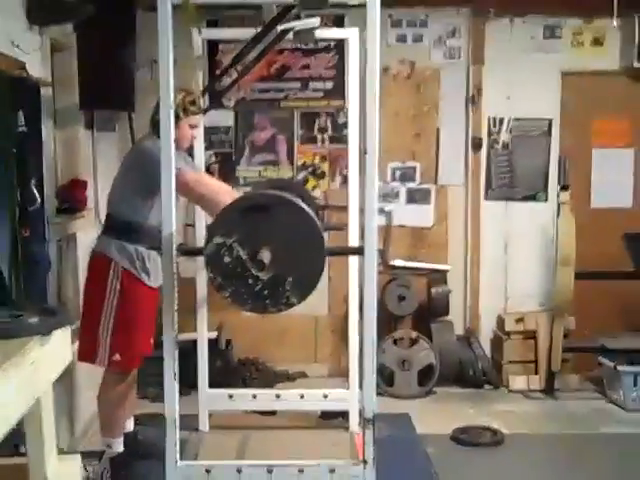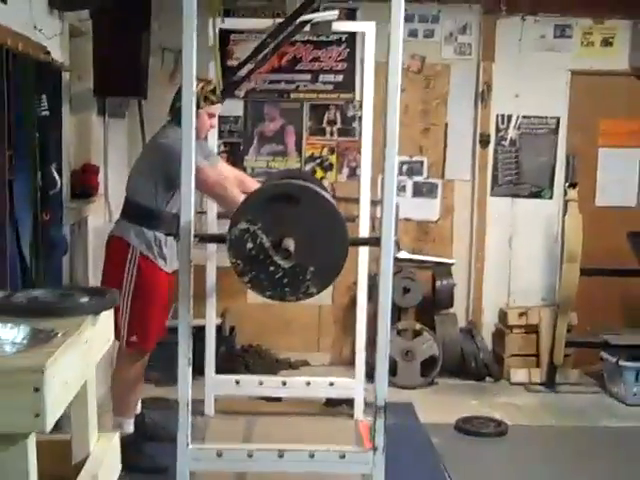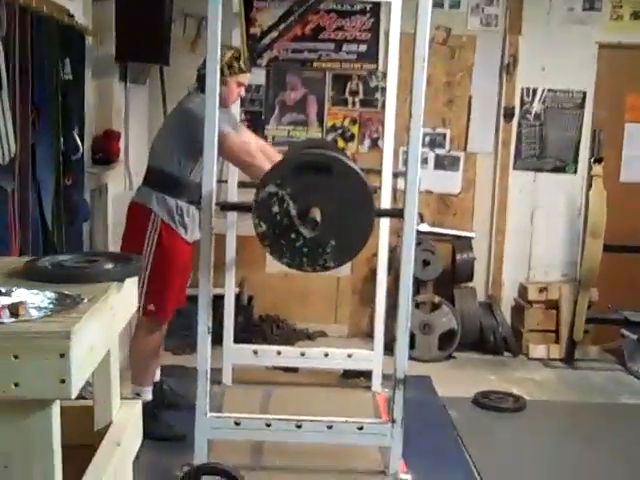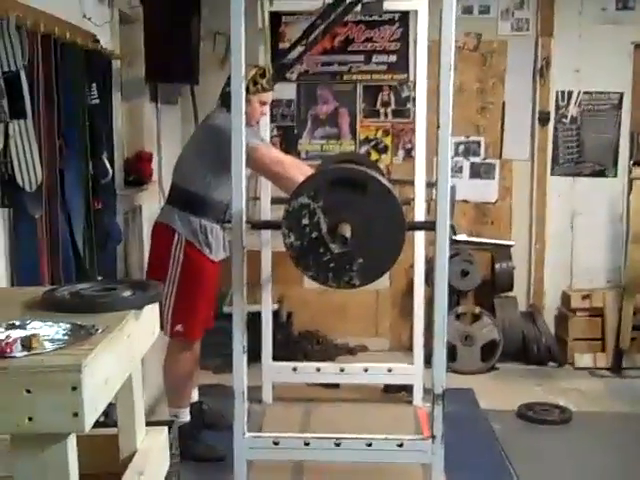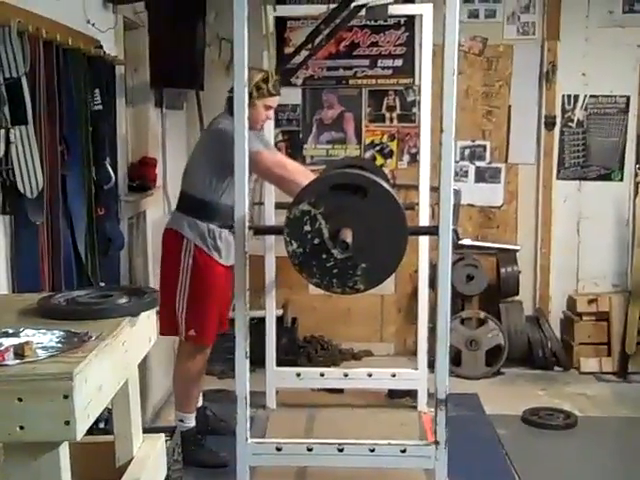
dt=0.5s
person 1, frame 1
left shoulder: (172, 156)
right shoulder: (150, 153)
left elbow: (214, 186)
right elbow: (202, 193)
left hip: (144, 266)
right hip: (121, 266)
left knee: (132, 359)
right knee: (118, 365)
left ankle: (126, 434)
person 1, frame 2
left shoulder: (191, 143)
right shoulder: (171, 143)
left elbow: (233, 176)
right elbow: (219, 189)
left hip: (158, 250)
right hip: (137, 249)
left knee: (144, 343)
right knee: (133, 346)
left ankle: (134, 419)
right ankle: (123, 438)
person 1, frame 3
left shoulder: (220, 112)
right shoulder: (196, 110)
left elbow: (258, 148)
right elbow: (245, 157)
left hip: (179, 217)
right hip: (159, 216)
left knee: (164, 310)
right knee: (151, 313)
left ankle: (152, 388)
right ankle: (143, 405)
person 1, frame 4
left shoulder: (239, 129)
right shoulder: (223, 127)
left elbow: (286, 160)
right elbow: (277, 169)
left hip: (204, 236)
right hip: (184, 236)
left knee: (194, 331)
right knee: (183, 335)
left ankle: (191, 407)
right ankle: (180, 428)
person 1, frame 5
left shoulder: (247, 135)
right shoulder: (227, 132)
left elbow: (291, 166)
right elbow: (281, 174)
left hip: (215, 242)
right hip: (194, 242)
left knee: (205, 337)
right knee: (194, 341)
left ankle: (196, 412)
right ankle: (185, 434)
